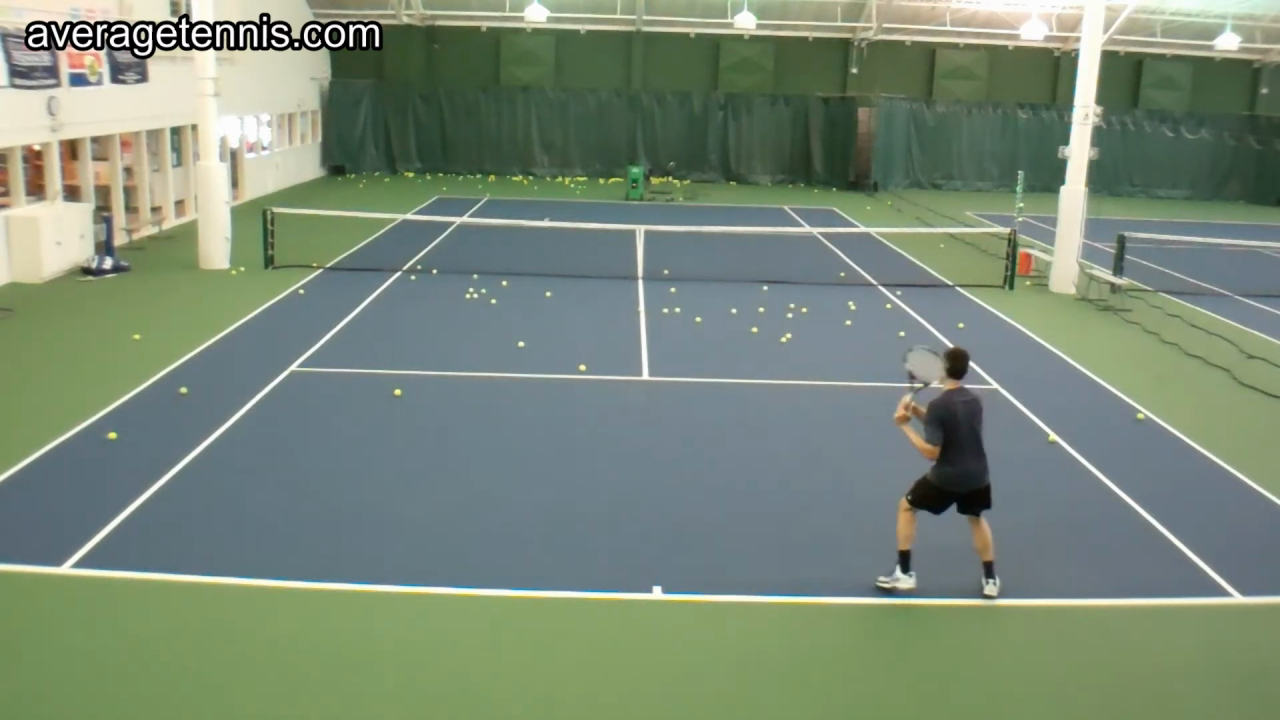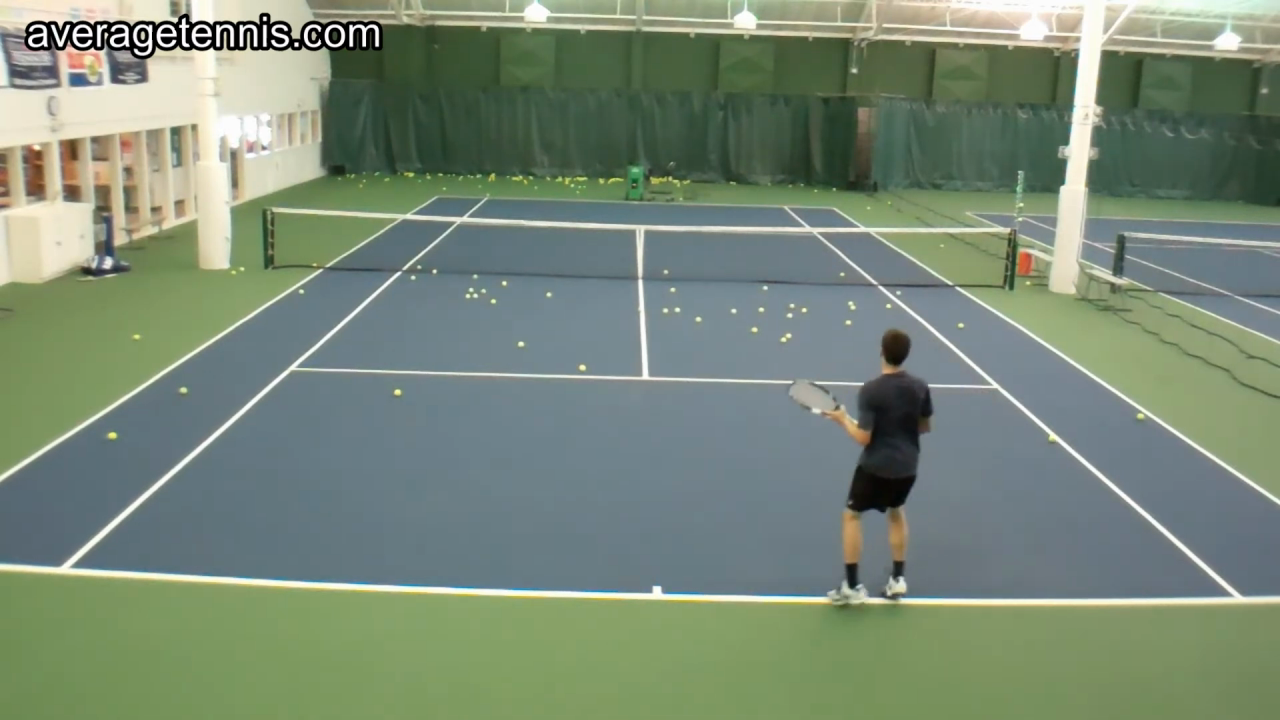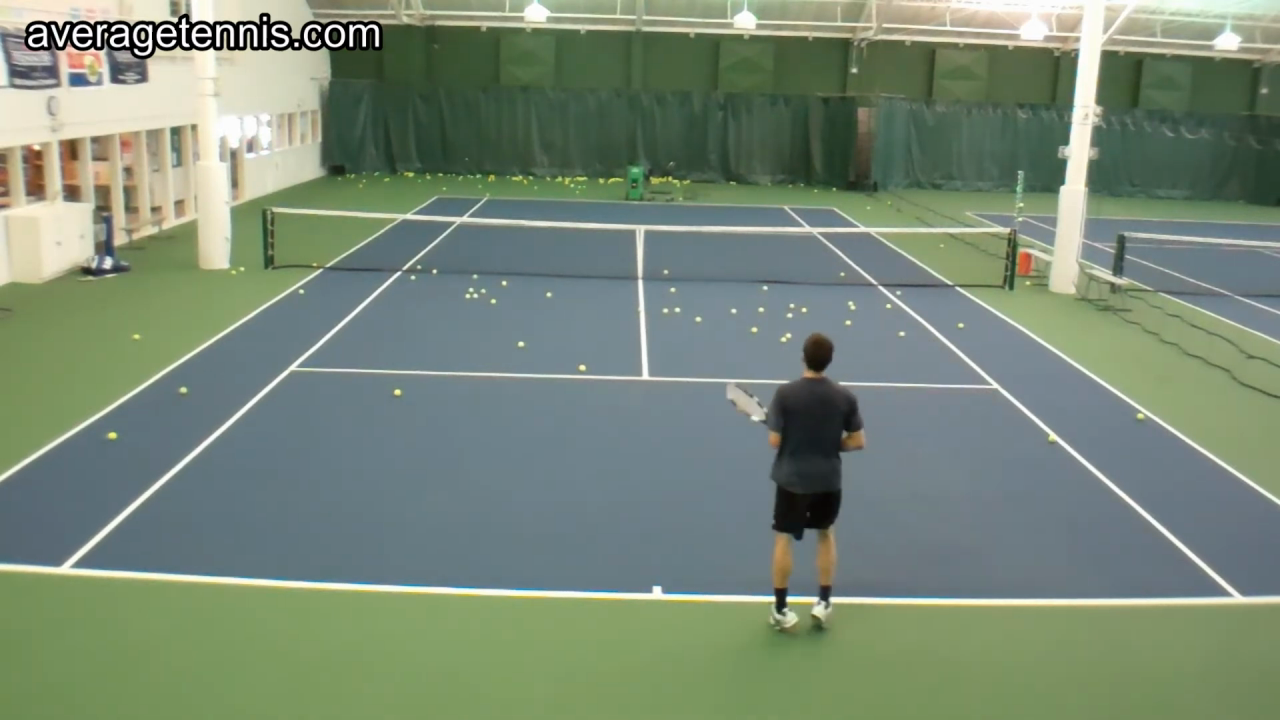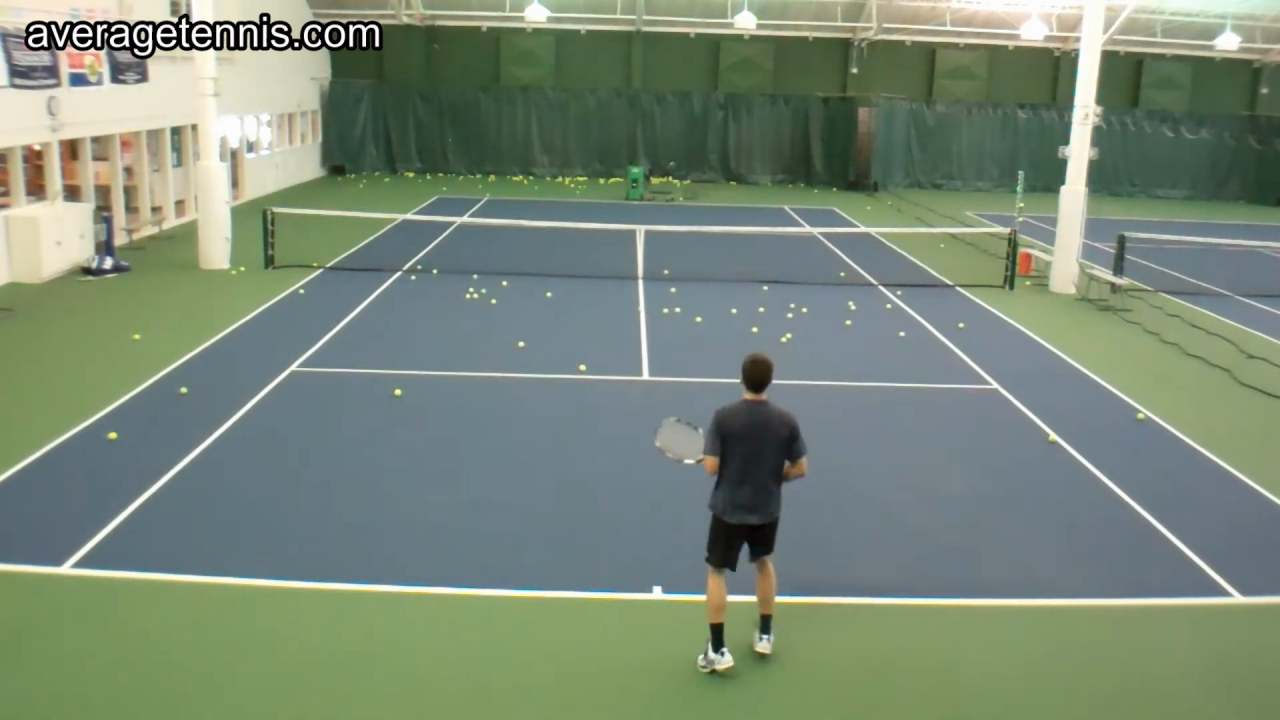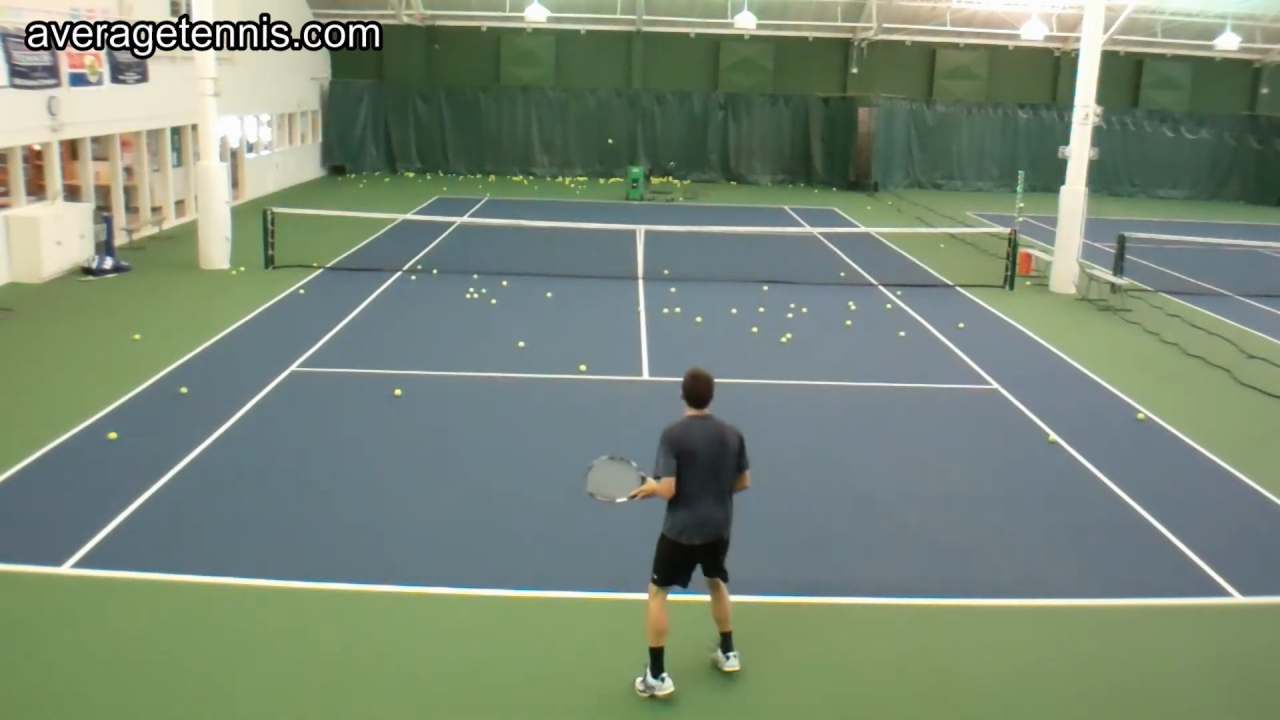
dt=0.5s
person 1, frame 1
left shoulder: (938, 405)
right shoulder: (975, 400)
left elbow: (932, 453)
left wrist: (907, 428)
right wrist: (917, 411)
left hip: (945, 478)
right hip: (977, 476)
left knee: (905, 508)
right knee: (977, 519)
left ankle: (904, 574)
right ankle: (990, 579)
person 1, frame 2
left shoulder: (871, 390)
right shoulder: (920, 387)
left elbow: (863, 439)
right elbow: (925, 427)
left wrist: (844, 420)
left hip: (876, 466)
right hip: (907, 464)
left knee: (852, 517)
right knee: (896, 514)
left ankle: (852, 586)
right ankle: (898, 579)
person 1, frame 3
left shoulder: (785, 394)
right shoulder: (845, 397)
left elbow: (774, 442)
right elbow: (857, 442)
left hip: (792, 480)
right hip: (828, 480)
left knee: (782, 539)
right knee: (826, 534)
left ankle: (781, 609)
right ankle: (824, 601)
person 1, frame 4
left shoulder: (724, 416)
right shoulder: (786, 421)
left elbow: (711, 467)
right elbow: (799, 469)
left wrist: (714, 459)
left hip: (729, 508)
right hip: (767, 509)
left knee: (715, 572)
right knee: (763, 563)
left ankle: (718, 650)
right ankle: (765, 636)
person 1, frame 5
left shoulder: (673, 435)
right shoulder: (733, 433)
left elbow: (668, 490)
right elbow: (743, 483)
left wrist: (652, 487)
left hip: (683, 530)
right hip: (719, 526)
left knee: (657, 592)
right knee: (717, 582)
left ankle: (657, 676)
right ankle: (728, 653)
